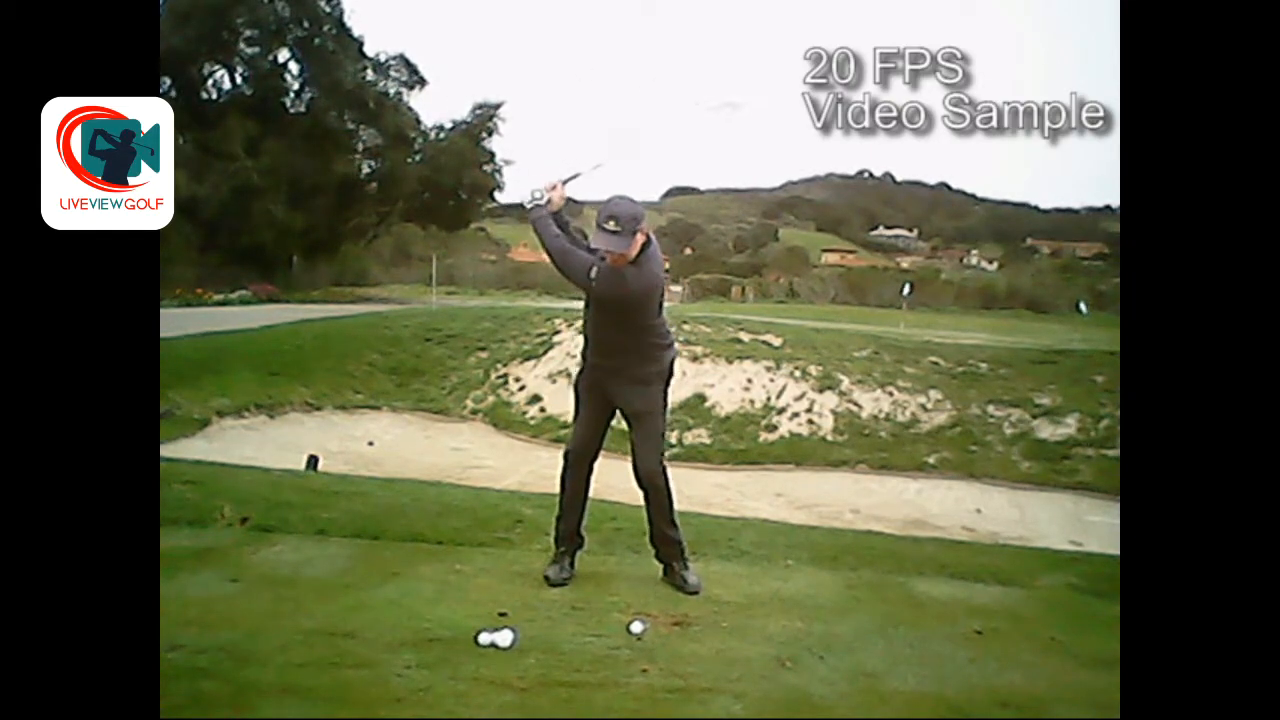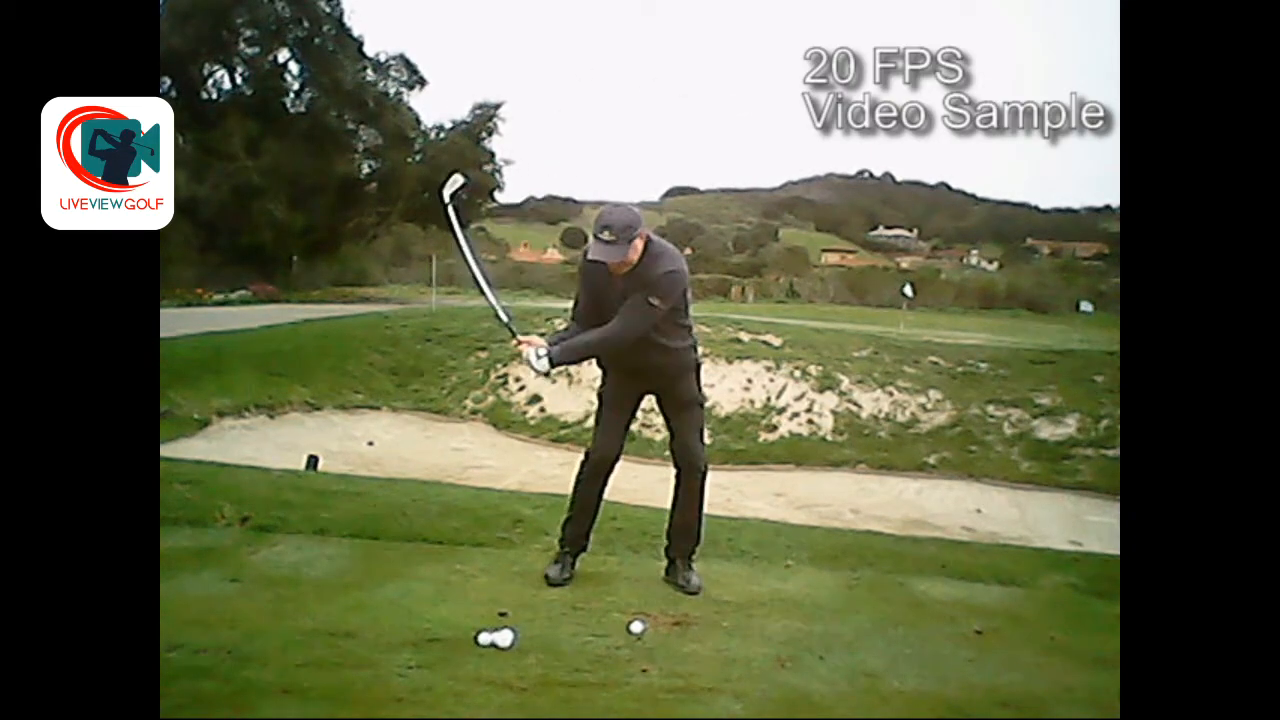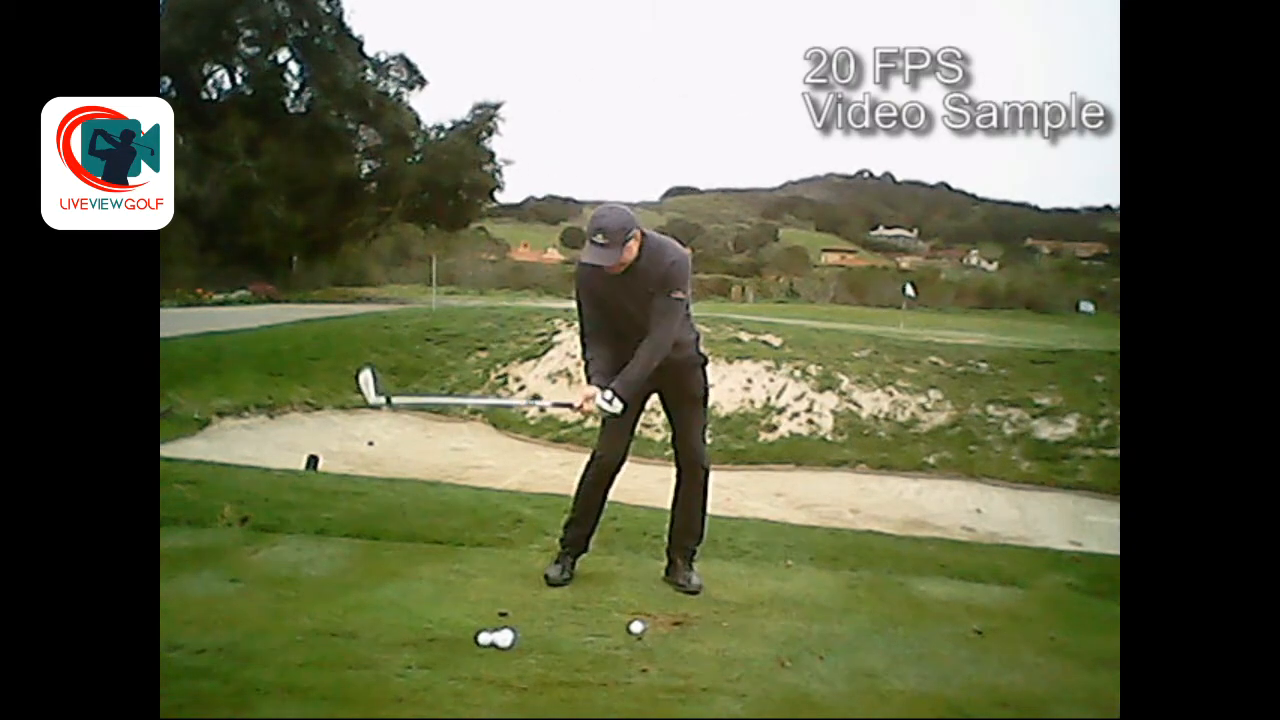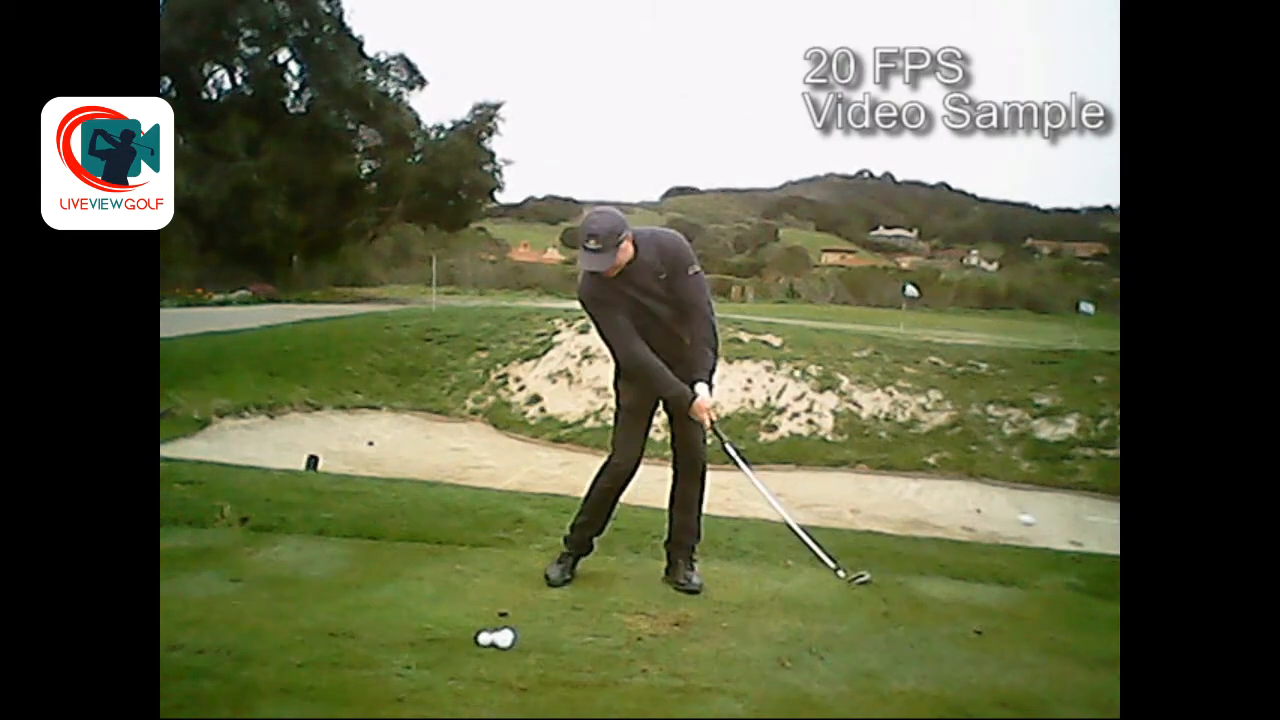
dt=0.5s
person 1, frame 1
left shoulder: (634, 281)
right shoulder: (621, 241)
left elbow: (566, 258)
right elbow: (580, 256)
left wrist: (539, 212)
right wrist: (556, 212)
left hip: (642, 376)
right hip: (599, 366)
left knee: (648, 468)
right knee: (578, 455)
left ankle: (673, 559)
right ankle: (566, 549)
person 1, frame 2
left shoulder: (668, 271)
right shoulder: (595, 261)
left elbow: (619, 332)
right elbow: (585, 321)
left wrist: (554, 356)
right wrist: (550, 342)
left hip: (674, 368)
right hip: (622, 368)
left knee: (691, 462)
right knee: (601, 456)
left ankle: (680, 559)
right ankle: (570, 549)
person 1, frame 3
left shoulder: (672, 260)
right shoulder: (590, 270)
left elbow: (661, 337)
right elbow: (596, 334)
left wrist: (619, 390)
right wrist: (597, 381)
left hip: (679, 363)
right hip: (624, 364)
left knee: (693, 461)
right knee: (606, 457)
left ankle: (681, 559)
right ankle: (570, 549)
person 1, frame 4
left shoulder: (670, 247)
right shoulder: (592, 286)
left elbow: (700, 315)
right elbow: (631, 350)
left wrist: (702, 380)
right wrist: (683, 398)
left hip: (688, 363)
right hip: (639, 372)
left knee: (692, 460)
right knee: (622, 462)
left ankle: (680, 558)
right ankle: (574, 549)
